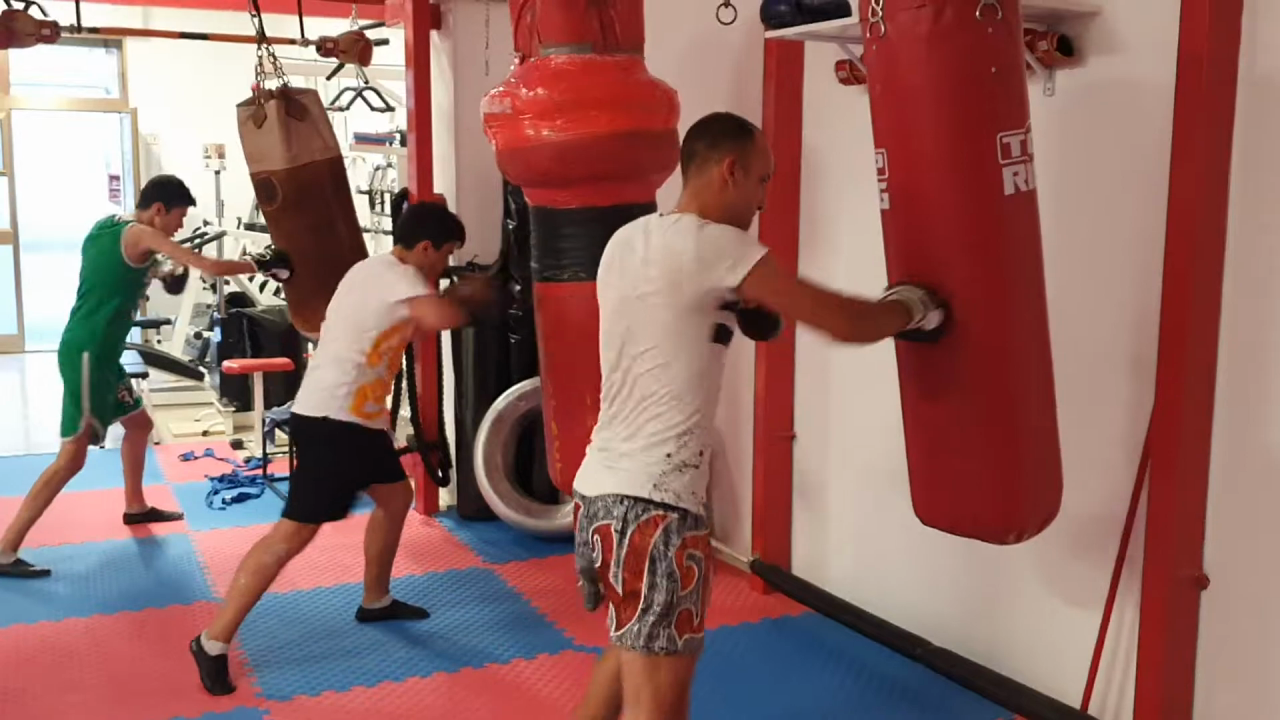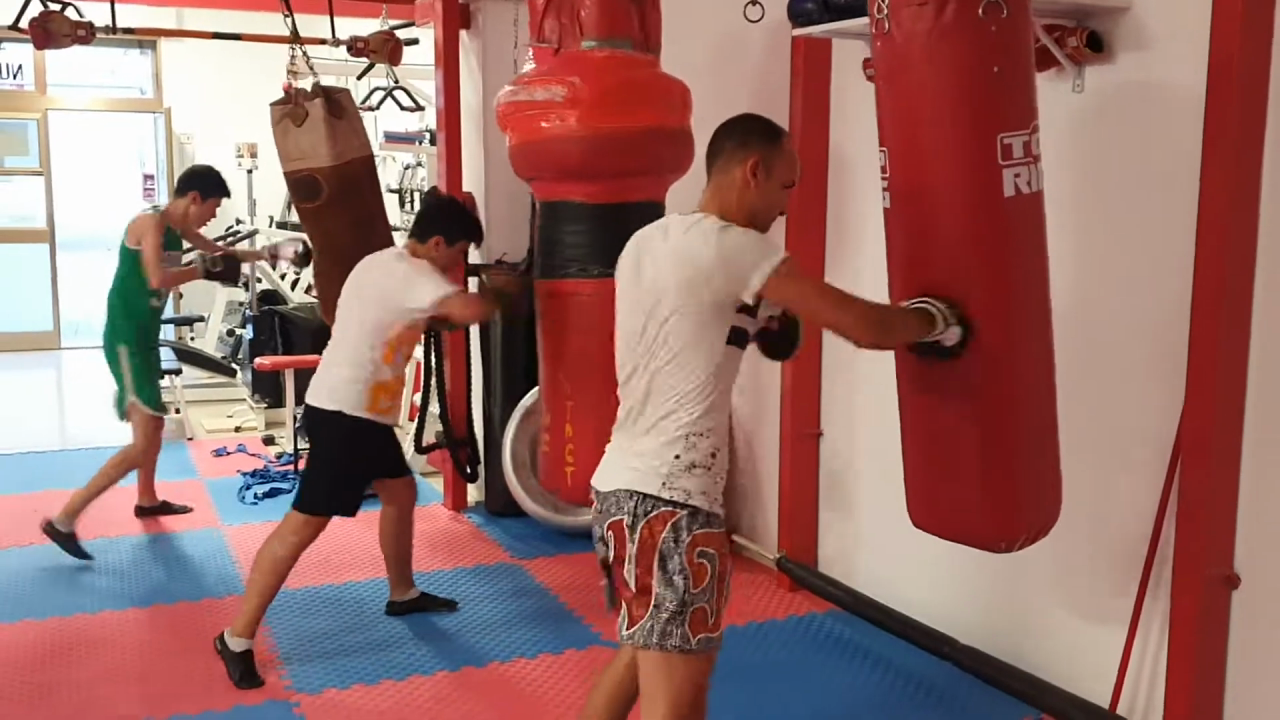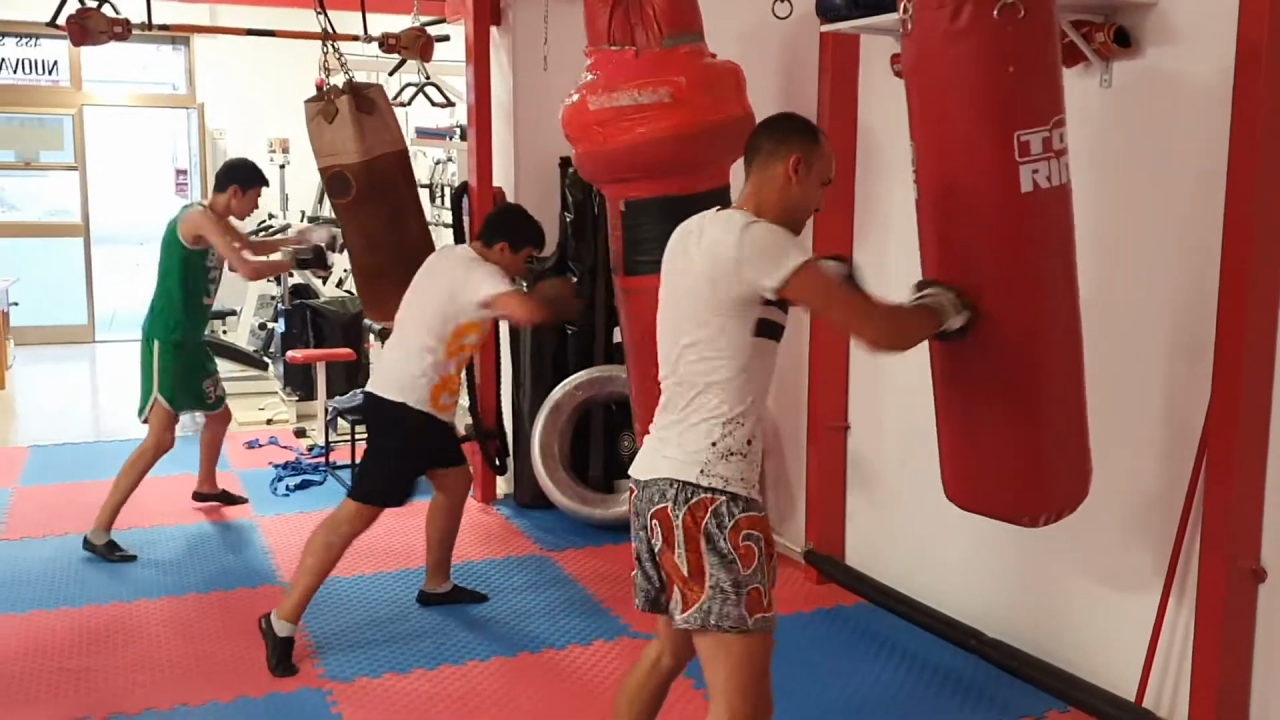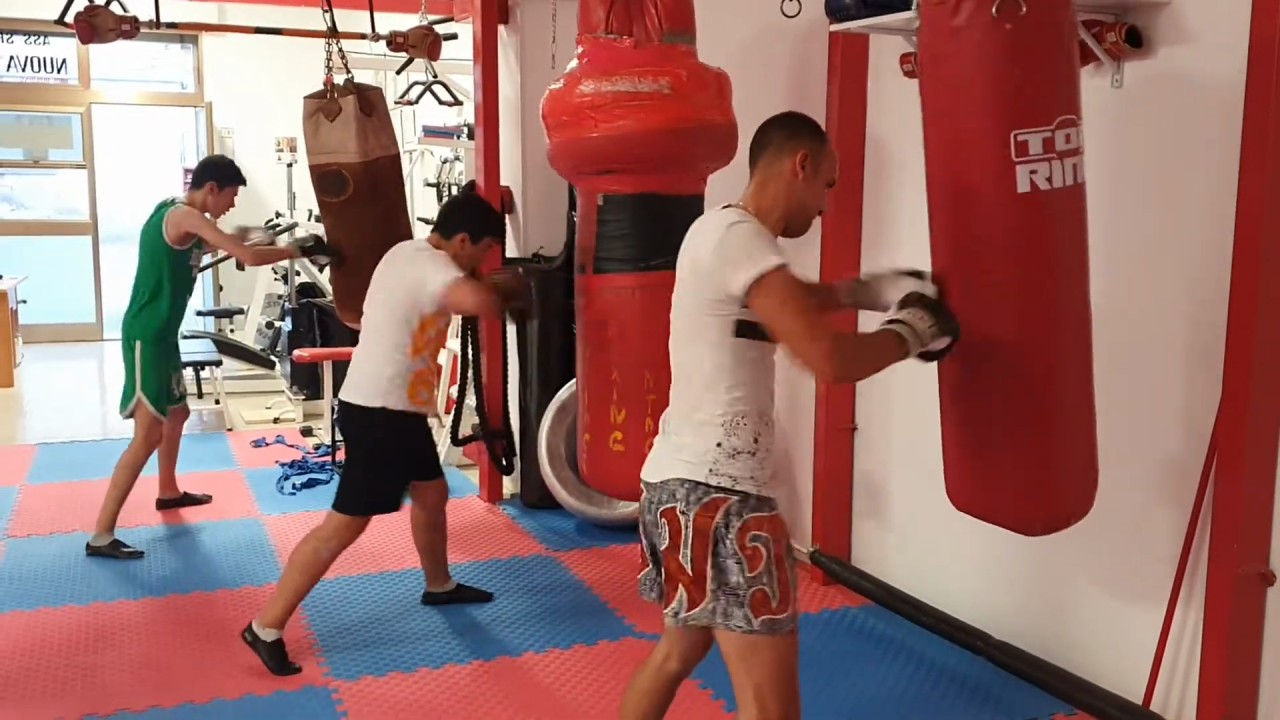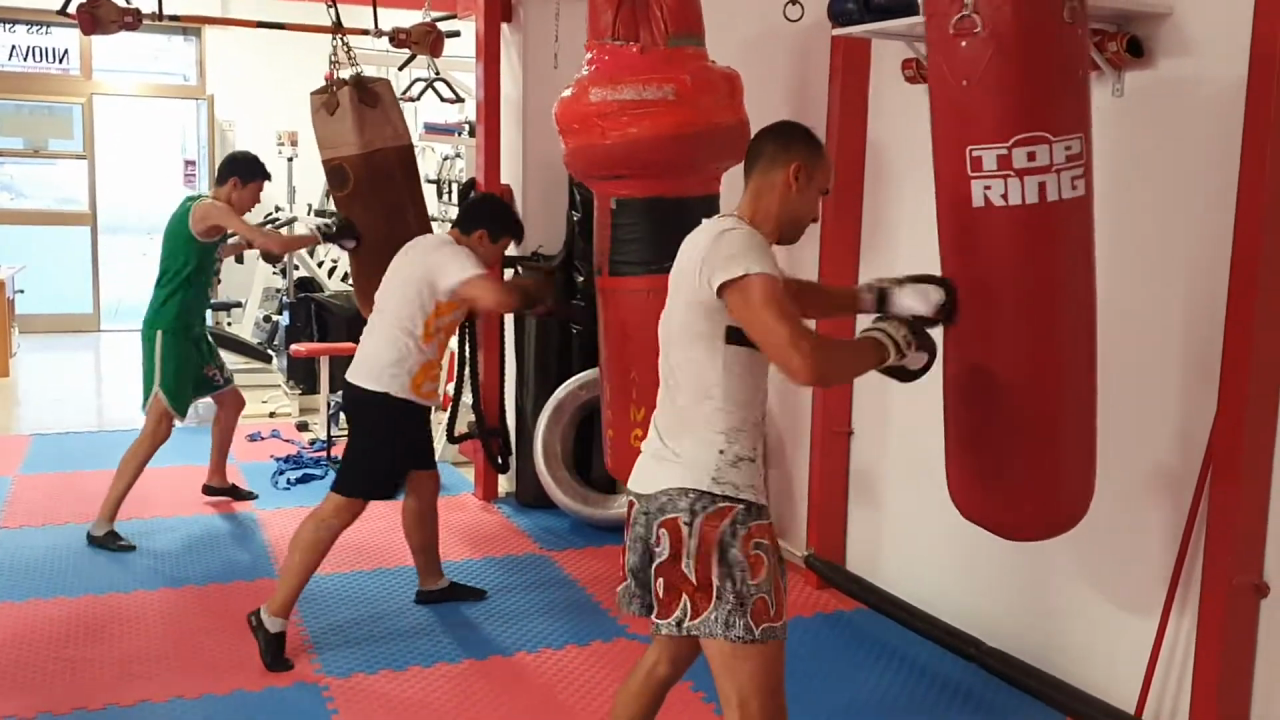
dt=1s
person 1, frame 1
left shoulder: (626, 240)
right shoulder: (709, 244)
right elbow: (841, 321)
left wrist: (734, 308)
right wrist: (914, 305)
left hip: (601, 486)
right hip: (653, 498)
left knee: (632, 655)
person 1, frame 2
left shoulder: (645, 242)
right shoulder: (727, 245)
right elbow: (864, 327)
left wrist: (755, 324)
right wrist: (934, 320)
left hip: (627, 484)
right hip: (670, 499)
left knee: (643, 656)
person 1, frame 3
left shoulder: (691, 232)
right shoulder: (755, 242)
right elbow: (881, 332)
left wrist: (823, 282)
right wrist: (942, 306)
left hip: (660, 475)
right hip: (707, 488)
left knee: (671, 645)
person 1, frame 4
left shoulder: (714, 230)
right shoulder: (744, 241)
left elbow: (801, 298)
right elbow: (830, 360)
left wrist: (874, 288)
right wrist: (913, 329)
left hip: (673, 476)
right hip: (718, 488)
left knee: (679, 649)
person 1, frame 5
left shoulder: (708, 238)
right shoulder: (738, 248)
left elbow: (786, 298)
right elbow: (806, 363)
left wrist: (883, 295)
right wrist: (892, 341)
left hip: (659, 484)
right hip: (711, 496)
left knee: (669, 653)
person 2, frame 1
left shoulder: (375, 269)
right shoulder: (397, 276)
right elbow: (439, 318)
left wrist: (457, 296)
right wrist: (468, 299)
left hip: (356, 417)
right hip: (331, 420)
left knee: (396, 497)
right knee: (294, 533)
left ankle: (375, 599)
right ankle: (213, 642)
person 2, frame 2
left shoulder: (384, 263)
right shoulder: (413, 273)
right elbow: (468, 312)
right wrist: (495, 294)
left hip: (364, 412)
right hip: (345, 413)
left knee: (402, 493)
right knee: (305, 524)
left ankle: (402, 593)
right ankle: (238, 638)
person 2, frame 3
left shoulder: (452, 258)
right shoulder: (480, 274)
right elbow: (528, 313)
left wrist: (552, 289)
right wrist: (562, 302)
left hip: (420, 405)
right hip: (404, 407)
left knee: (457, 482)
right knee: (358, 512)
left ankle: (437, 584)
right ankle: (282, 622)
person 2, frame 4
left shoulder: (410, 254)
right shoulder: (433, 266)
right elbow: (475, 301)
left wrist: (496, 286)
right wrist: (505, 294)
left hip: (395, 408)
right hip: (380, 412)
left knee: (432, 494)
right knee: (345, 525)
left ankle: (439, 584)
right ankle: (266, 628)
person 2, frame 5
left shoulder: (431, 247)
right shoulder: (448, 255)
right elbow: (496, 299)
left wrist: (527, 283)
right wrist: (533, 292)
left hip: (400, 395)
right hip: (384, 397)
left knee: (424, 486)
right knee: (342, 506)
left ankle: (432, 582)
right ankle: (272, 618)
person 3, frame 1
left shoulder: (108, 227)
right shoulder: (141, 235)
right elbow: (209, 267)
left wrist: (160, 277)
right wrist: (261, 264)
left hip: (99, 350)
right hip: (88, 353)
left knee: (139, 424)
right knee: (72, 456)
left ankle: (136, 506)
person 3, frame 2
left shoulder: (176, 225)
right shoulder: (149, 222)
left elbow: (218, 252)
right elbow: (158, 280)
right wrist: (205, 267)
left hip: (144, 339)
right hip: (127, 342)
left knee: (155, 425)
right knee: (143, 445)
left ankle: (148, 500)
right ankle: (63, 518)
person 3, frame 3
left shoulder: (217, 222)
right shoulder: (200, 219)
left elbow: (253, 248)
right elbow: (248, 270)
left wrist: (296, 240)
left hip: (190, 338)
right hip: (167, 339)
left knee: (219, 414)
right knee: (159, 439)
left ankle: (207, 486)
right ankle: (98, 532)
person 3, frame 4
left shoulder: (179, 212)
right shoulder: (186, 216)
left elbow: (191, 253)
right elbow: (248, 256)
left wrist: (241, 236)
right wrist: (299, 249)
left hip: (162, 333)
right hip: (148, 336)
left knee: (177, 412)
right knee: (148, 435)
left ankle: (169, 491)
right ankle: (101, 536)
person 3, frame 5
left shoulder: (207, 210)
right shoulder: (211, 210)
left elbow: (233, 249)
right elbow: (274, 245)
left wrist: (240, 244)
right wrist: (324, 236)
left hip: (190, 327)
right hip: (168, 330)
left knee: (232, 401)
right knee: (157, 428)
left ankle: (217, 479)
right ankle: (101, 525)
